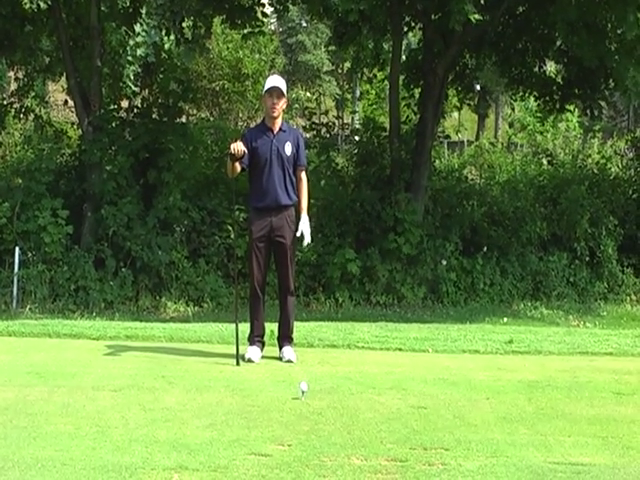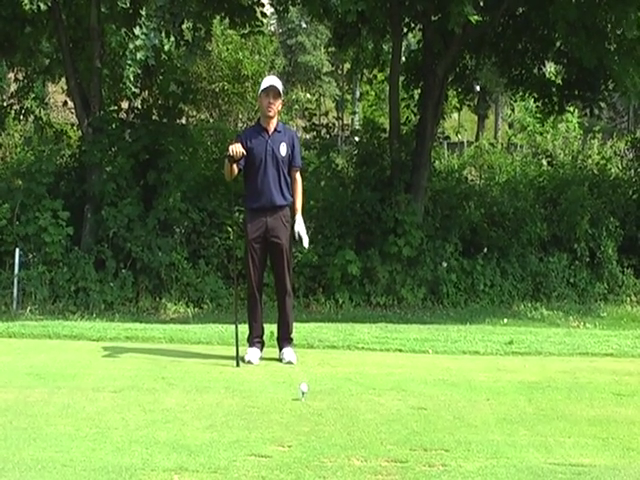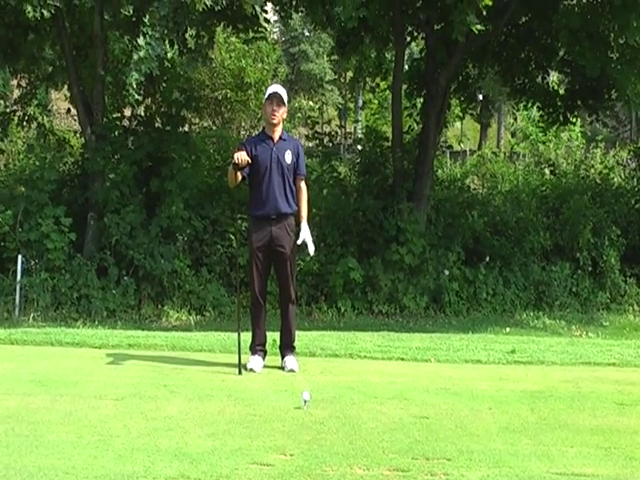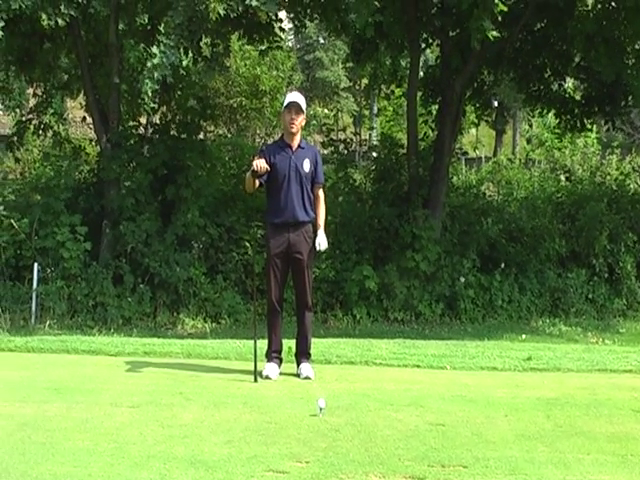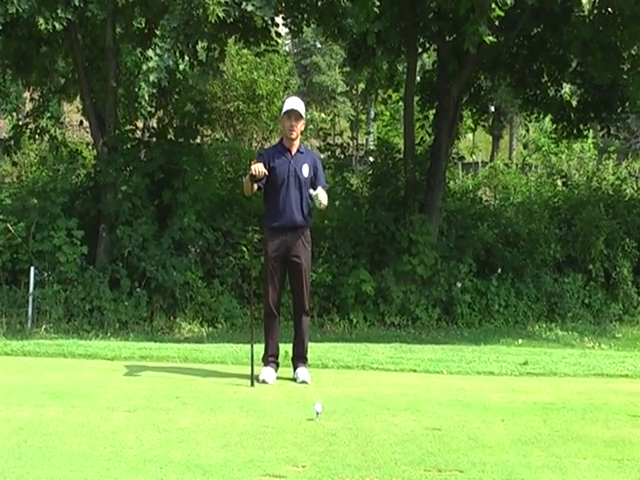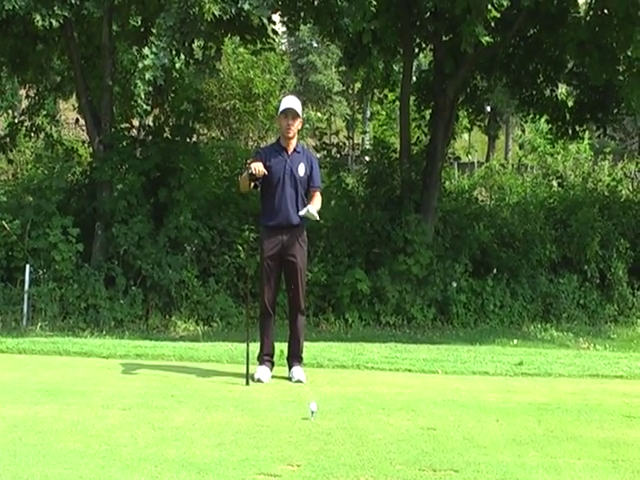
dt=0.5s
person 1, frame 1
left shoulder: (295, 136)
right shoulder: (251, 136)
left elbow: (301, 177)
right elbow: (233, 173)
left wrist: (304, 215)
right wrist: (233, 156)
left hip: (285, 215)
right hip: (258, 216)
left knee: (287, 282)
right knee: (257, 282)
left ankle: (286, 342)
right ankle: (255, 341)
person 1, frame 2
left shoulder: (290, 136)
right shoulder: (246, 136)
left elbow: (296, 177)
right elbow: (230, 176)
left wrist: (298, 215)
right wrist: (231, 158)
left hip: (281, 215)
right hip: (254, 216)
left knee: (284, 282)
right knee: (254, 283)
left ankle: (286, 343)
right ankle: (255, 343)
person 1, frame 3
left shoulder: (294, 145)
right shoulder: (251, 144)
left elbow: (300, 186)
right elbow: (233, 183)
left wrist: (304, 223)
right wrist: (235, 165)
left hip: (285, 224)
right hip: (258, 224)
left knee: (287, 291)
right knee: (257, 290)
left ankle: (288, 351)
right ankle: (257, 351)
person 1, frame 4
left shoulder: (312, 154)
right shoulder: (269, 152)
left elbow: (318, 194)
right elbow: (250, 188)
left wrist: (321, 230)
right wrist: (253, 172)
left hip: (303, 232)
right hip: (276, 232)
left knee: (304, 298)
right knee: (274, 298)
left ankle: (304, 359)
right ankle: (273, 358)
person 1, frame 5
left shoulder: (312, 159)
right shoulder: (267, 156)
left elbow: (322, 194)
right elbow: (248, 191)
left wrist: (322, 198)
right wrist: (252, 175)
left hip: (300, 236)
right hip: (273, 235)
left knee: (301, 302)
right knee: (271, 301)
left ankle: (300, 363)
right ankle: (270, 362)
person 1, frame 6
left shoulder: (308, 158)
right shoulder: (264, 154)
left elbow: (315, 194)
right elbow: (244, 188)
left wrist: (313, 209)
right wrist: (249, 172)
left hip: (296, 235)
right hip: (270, 234)
left knee: (297, 301)
right knee: (267, 300)
left ankle: (296, 362)
right ankle: (265, 361)
